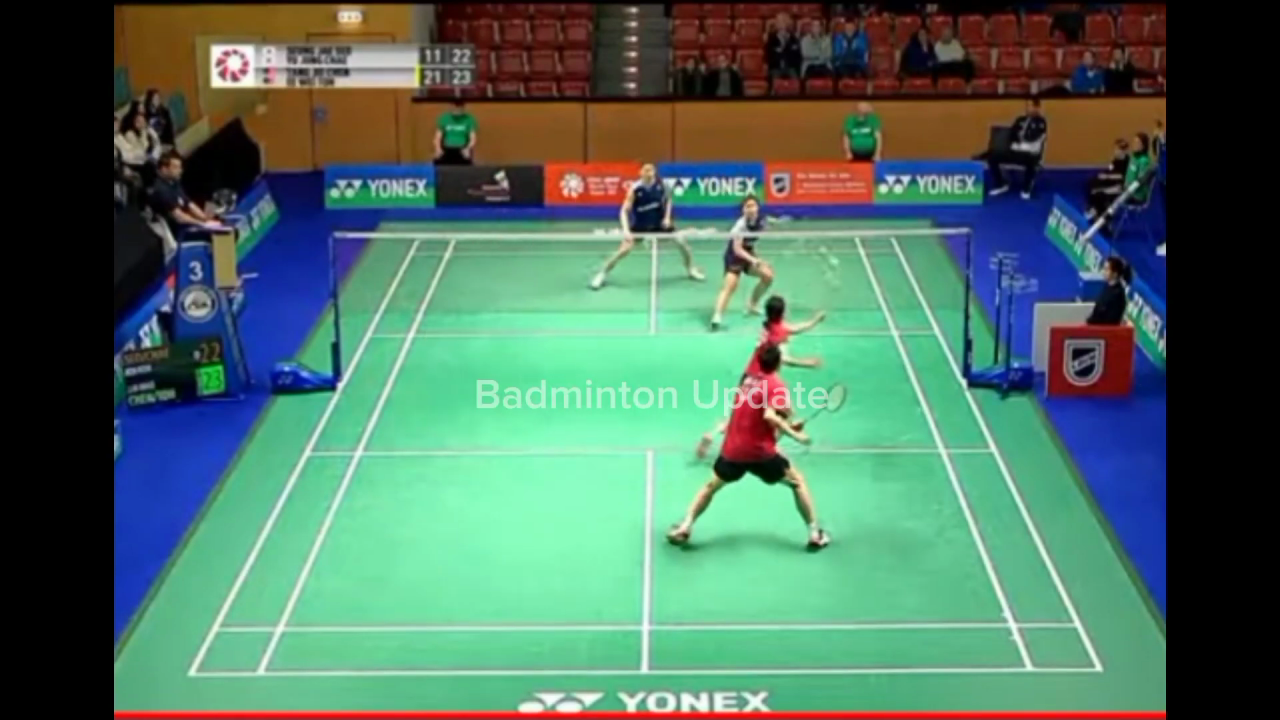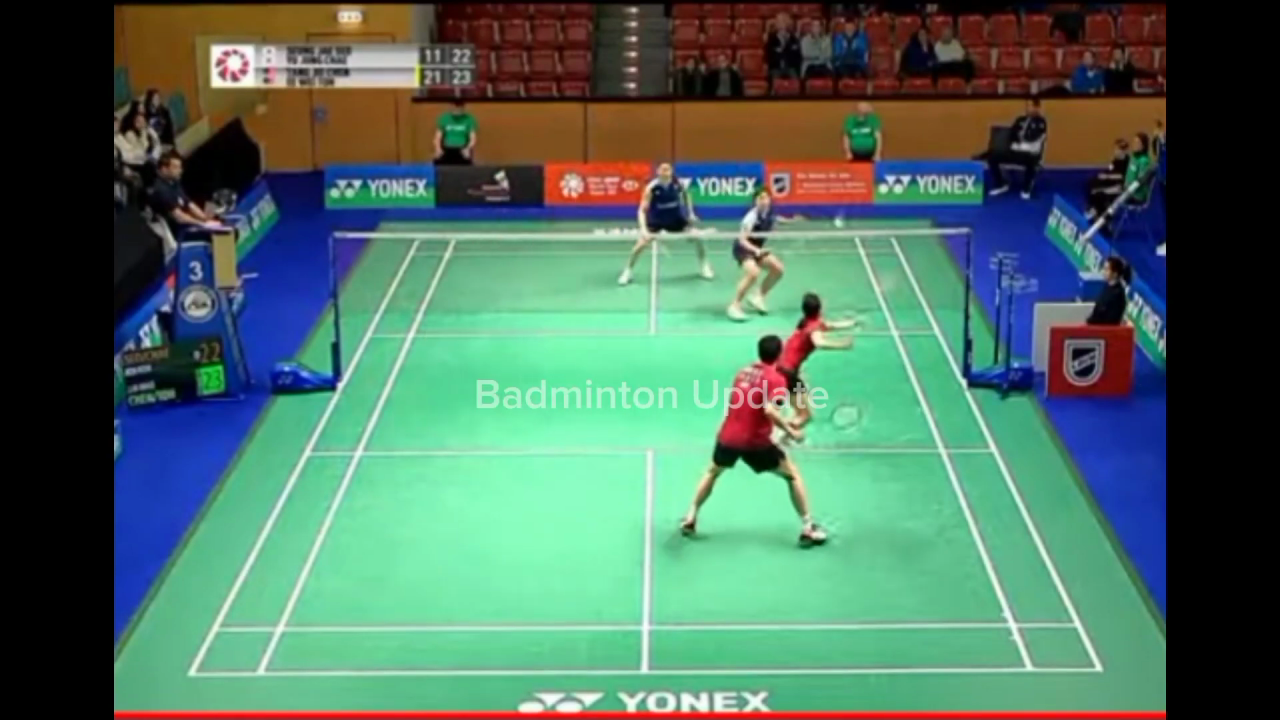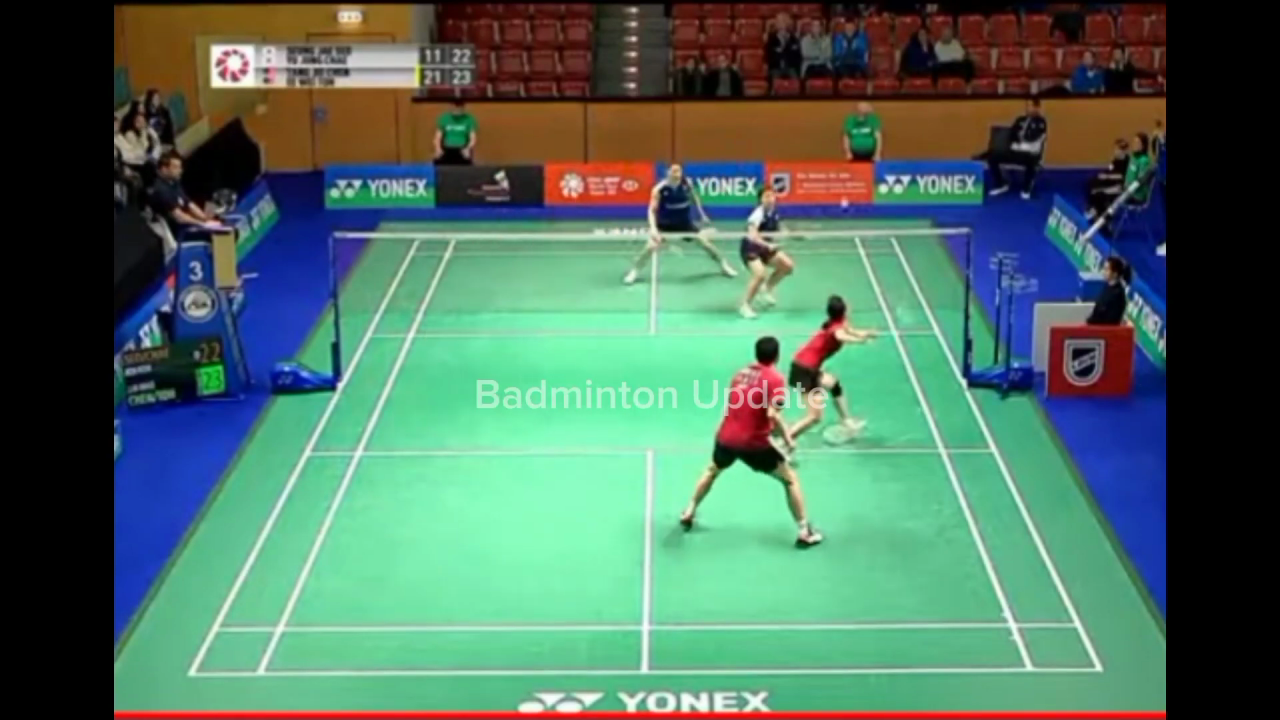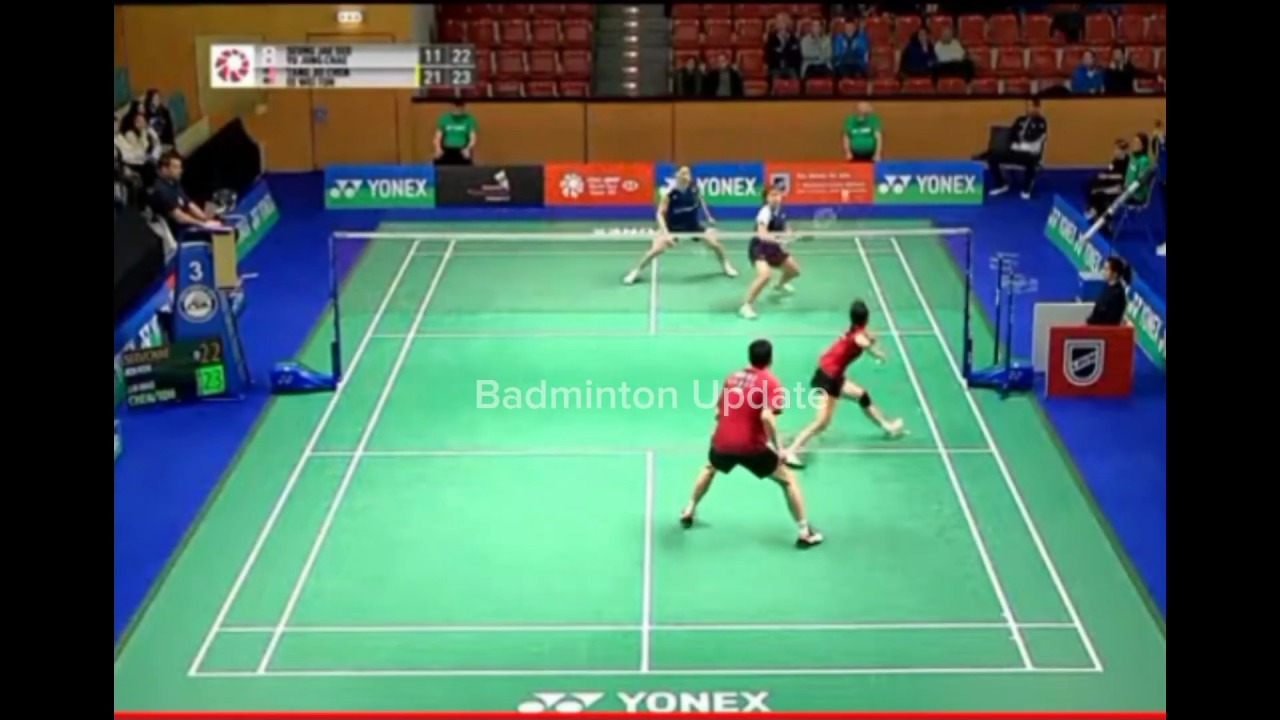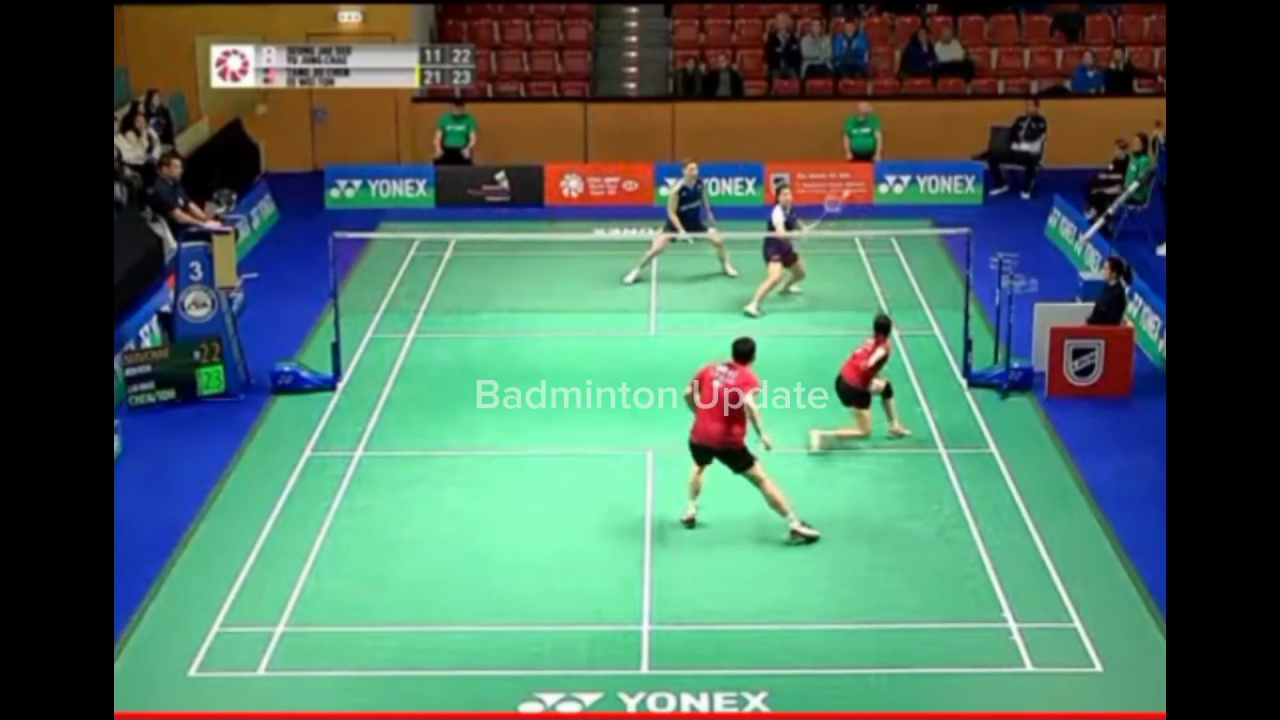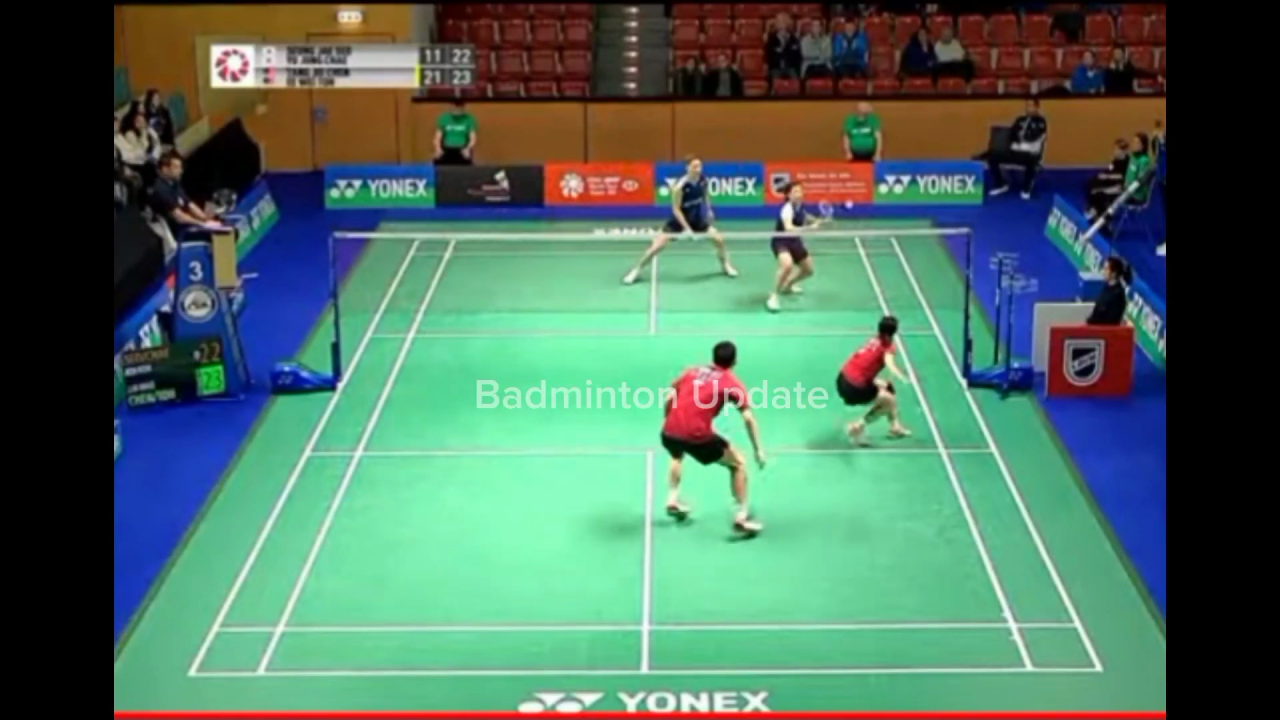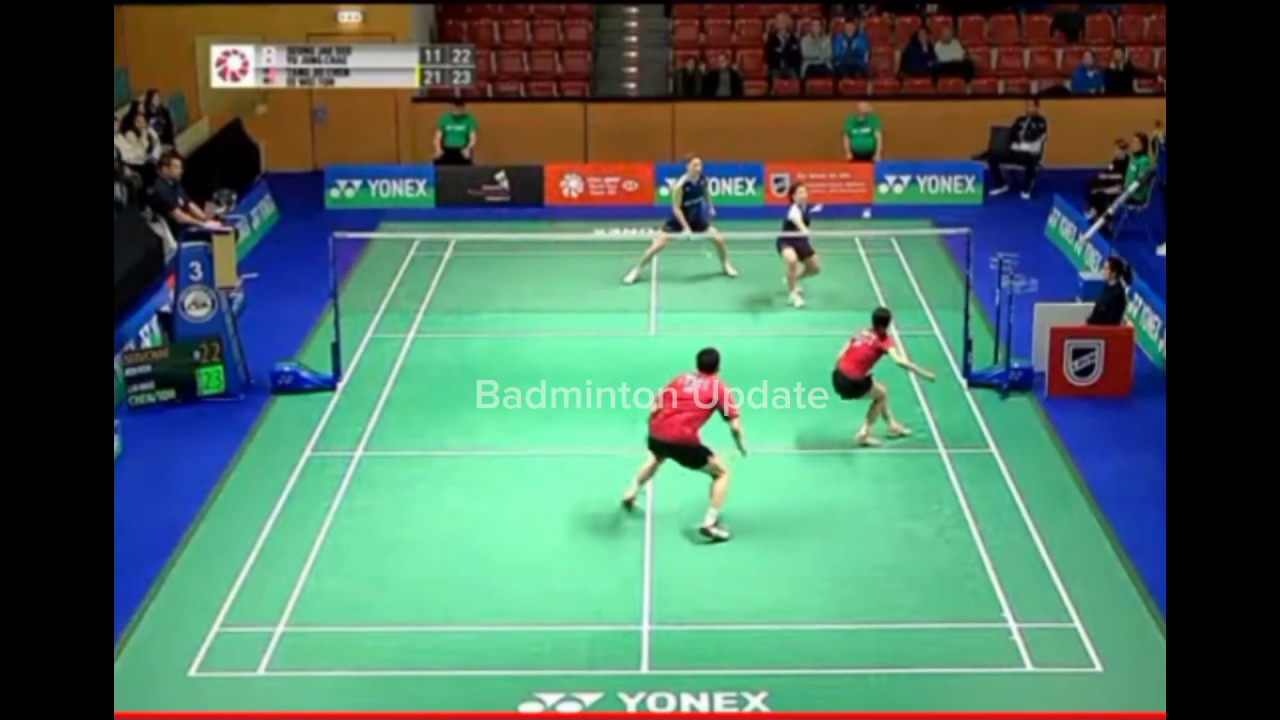
dt=0.1s
person 1, frame 1
left shoulder: (747, 382)
right shoulder: (776, 387)
right elbow: (769, 416)
left wrist: (788, 425)
right wrist: (795, 435)
left hip: (731, 451)
right hip: (758, 453)
left knee: (711, 486)
right knee: (797, 482)
left ankle: (684, 528)
right ankle: (815, 534)
person 1, frame 2
left shoulder: (743, 372)
right shoulder: (775, 378)
right elbow: (769, 410)
right wrist: (791, 432)
left hip: (727, 438)
right hip: (756, 441)
left knee: (712, 473)
right knee: (793, 475)
left ankle: (690, 519)
right ankle: (808, 529)
person 1, frame 3
left shoulder: (742, 373)
right shoulder: (775, 380)
right elbow: (772, 414)
right wrist: (787, 439)
left hip: (726, 438)
right hip: (754, 443)
left knee: (712, 470)
right knee: (790, 480)
left ankle: (689, 513)
right ankle: (804, 532)
person 1, frame 4
left shoulder: (733, 377)
right shoulder: (771, 384)
left elbow: (719, 412)
right elbow: (766, 417)
right wrist: (776, 446)
left hip: (722, 443)
right hip: (751, 447)
left knee: (710, 468)
right knee: (789, 481)
left ankle: (689, 512)
right ankle: (805, 532)
person 1, frame 5
left shoulder: (710, 369)
right shoulder: (748, 377)
left elbow: (688, 394)
right elbow: (749, 405)
right wrist: (762, 434)
left hip: (698, 438)
right hip: (727, 442)
left knee: (699, 466)
right knee: (762, 480)
left ankle: (690, 511)
right ankle: (795, 525)
person 1, frame 6
left shoulder: (694, 371)
right shoulder: (733, 383)
left elbow: (669, 399)
right elbow: (748, 417)
right wrist: (758, 449)
left hip: (670, 432)
right hip: (696, 435)
left knee: (677, 457)
right knee: (739, 464)
left ankle: (674, 500)
right ankle: (742, 517)
person 1, frame 7
left shoulder: (680, 379)
right shoulder: (723, 389)
left elbow: (654, 409)
right elbow: (735, 426)
left wrist: (652, 430)
right wrist: (741, 445)
left hip: (658, 434)
right hip: (685, 441)
left knee: (657, 458)
right knee: (722, 473)
left ankle: (631, 494)
right ankle: (710, 523)
